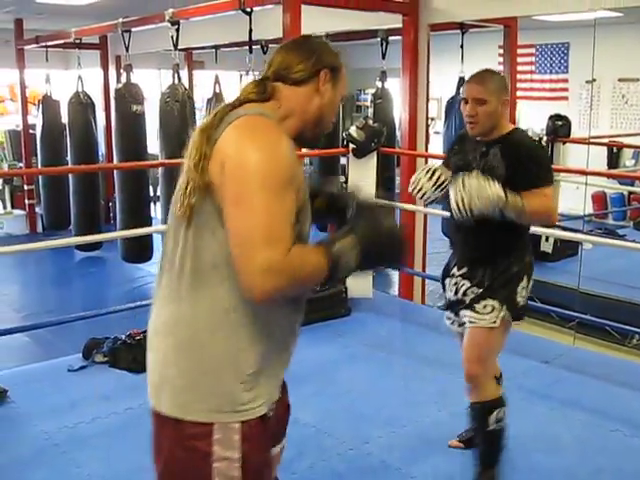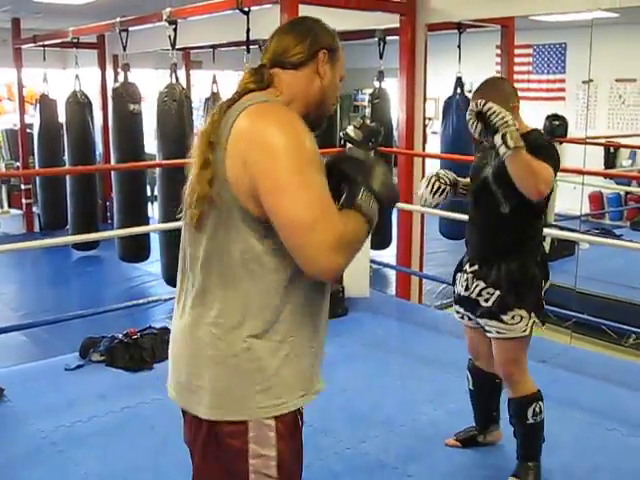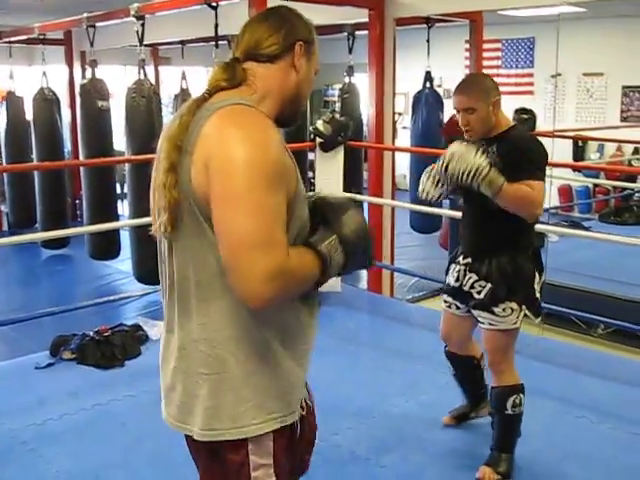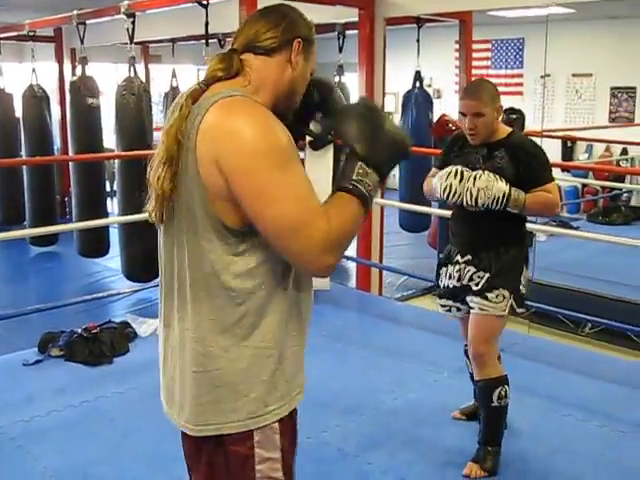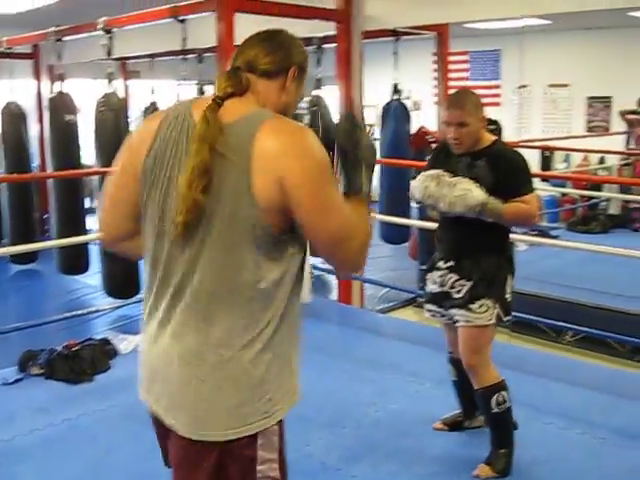
dt=0.3s
person 1, frame 1
left shoulder: (237, 125)
right shoulder: (260, 137)
right elbow: (265, 276)
left wrist: (326, 207)
right wrist: (351, 249)
left hip: (234, 366)
right hip: (212, 382)
person 1, frame 2
left shoulder: (233, 117)
right shoulder: (275, 126)
right elbow: (326, 256)
left wrist: (324, 183)
right wrist: (368, 195)
left hip: (230, 358)
right hip: (243, 373)
person 1, frame 3
left shoulder: (202, 118)
right shoulder: (245, 133)
right elbow: (259, 281)
left wrist: (294, 208)
right wrist: (335, 245)
left hip: (233, 367)
right hip: (238, 383)
left knee: (297, 441)
person 1, frame 4
left shoulder: (200, 106)
right shoulder: (245, 123)
right elbow: (318, 251)
left wrist: (290, 123)
right wrist: (364, 167)
left hip: (216, 356)
right hip: (236, 372)
person 1, frame 5
left shoulder: (156, 127)
right shoulder: (288, 143)
left elbow: (114, 233)
right elbow: (348, 253)
right wrist: (358, 176)
left hip: (169, 363)
right hip: (231, 384)
person 2, frame 1
left shoulder: (525, 150)
right shoulder: (464, 143)
left elbow: (548, 213)
right elbow: (441, 182)
left wrist: (499, 201)
right wrist: (433, 178)
left hip: (502, 272)
right hip: (462, 267)
left knee: (475, 366)
right knee: (478, 358)
right ankle: (487, 428)
person 2, frame 2
left shoulder: (537, 145)
right shoulder: (487, 141)
left elbow: (537, 190)
left wrist: (506, 138)
right wrist: (451, 183)
left hip: (516, 271)
right hip: (477, 265)
left knee: (511, 369)
right knee: (479, 354)
right ankle: (486, 427)
person 2, frame 3
left shoulder: (523, 146)
right shoulder: (473, 142)
left elbow: (532, 205)
left wrist: (483, 176)
right wrist: (444, 179)
left hip: (507, 266)
right hip: (470, 258)
left knee: (498, 359)
right knee: (452, 338)
right ankle: (475, 402)
person 2, frame 4
left shoulder: (524, 150)
right shoulder: (457, 142)
left elbow: (551, 203)
right elbow: (428, 186)
left wrist: (505, 196)
right wrist: (442, 183)
left hip: (499, 260)
right hip: (458, 256)
left knee: (481, 349)
right knee: (471, 342)
left ankle: (490, 447)
right ankle: (485, 401)
person 2, frame 5
left shoulder: (506, 160)
right shoulder: (444, 151)
left elbow: (530, 214)
right elbow: (425, 186)
left wrist: (482, 204)
right wrist: (424, 187)
left hip: (484, 269)
right hip: (446, 263)
left knee: (476, 359)
right knee: (456, 348)
left ankle: (503, 447)
right ankle: (471, 411)
